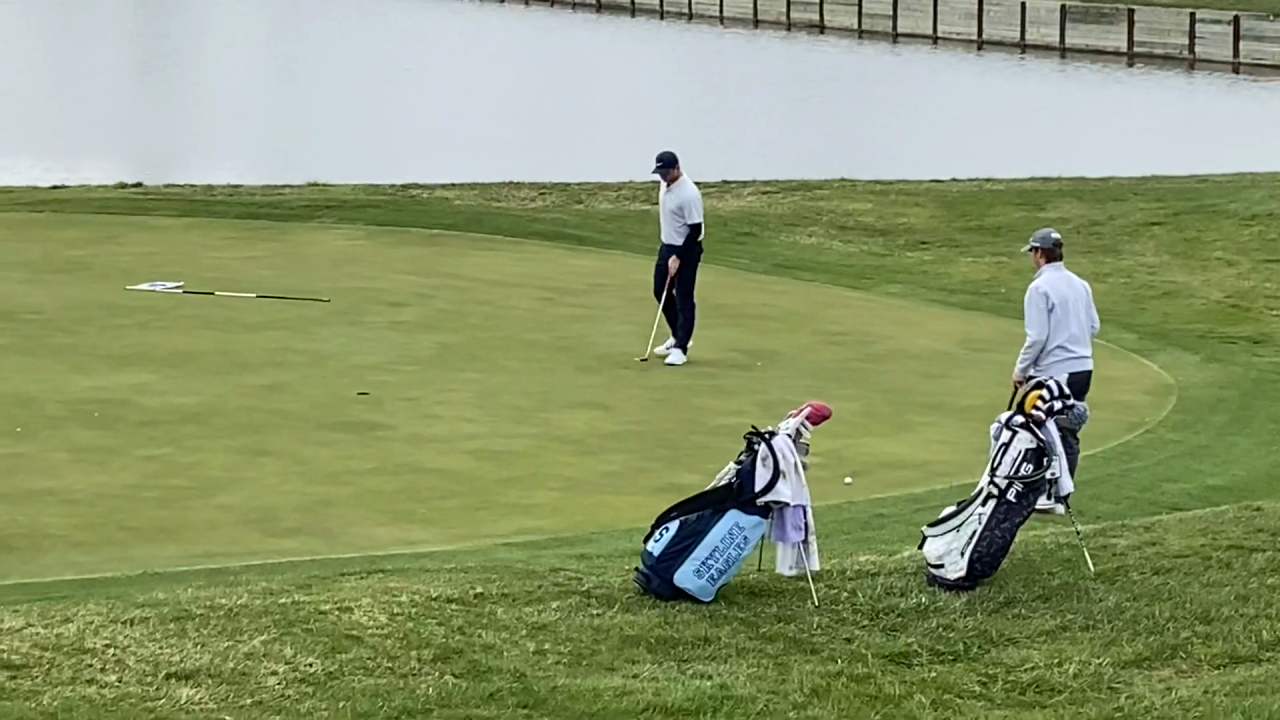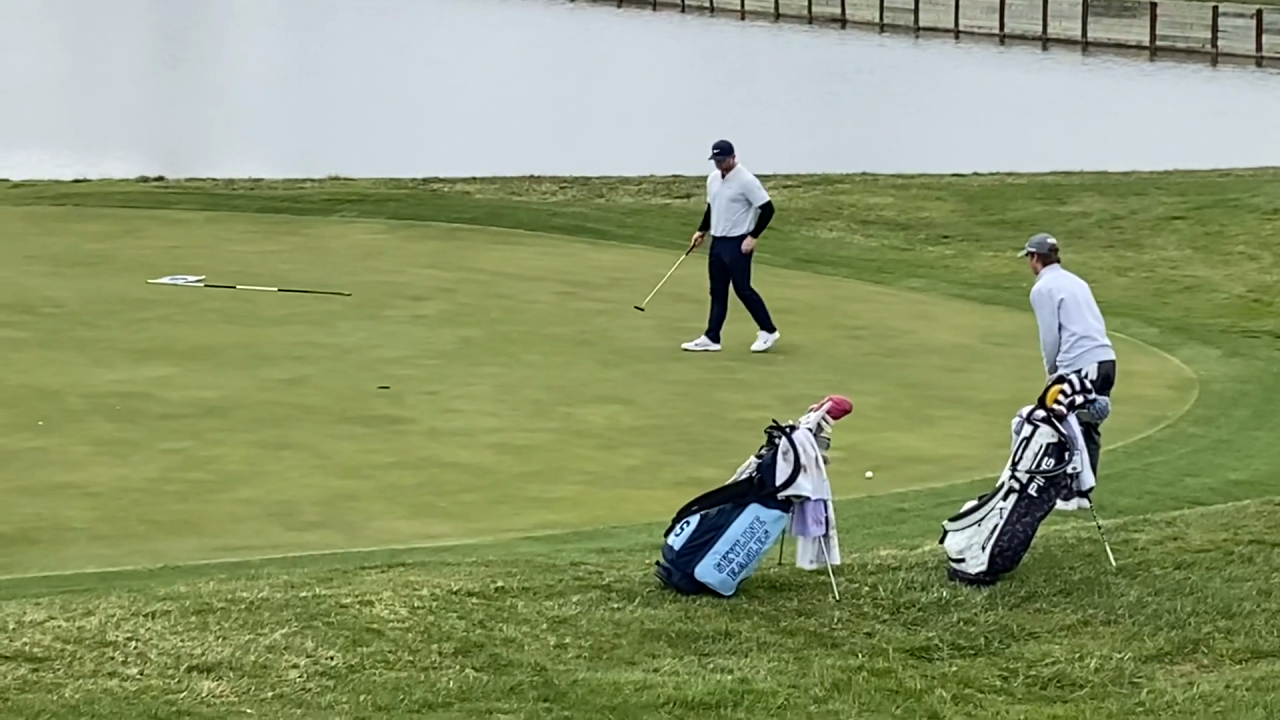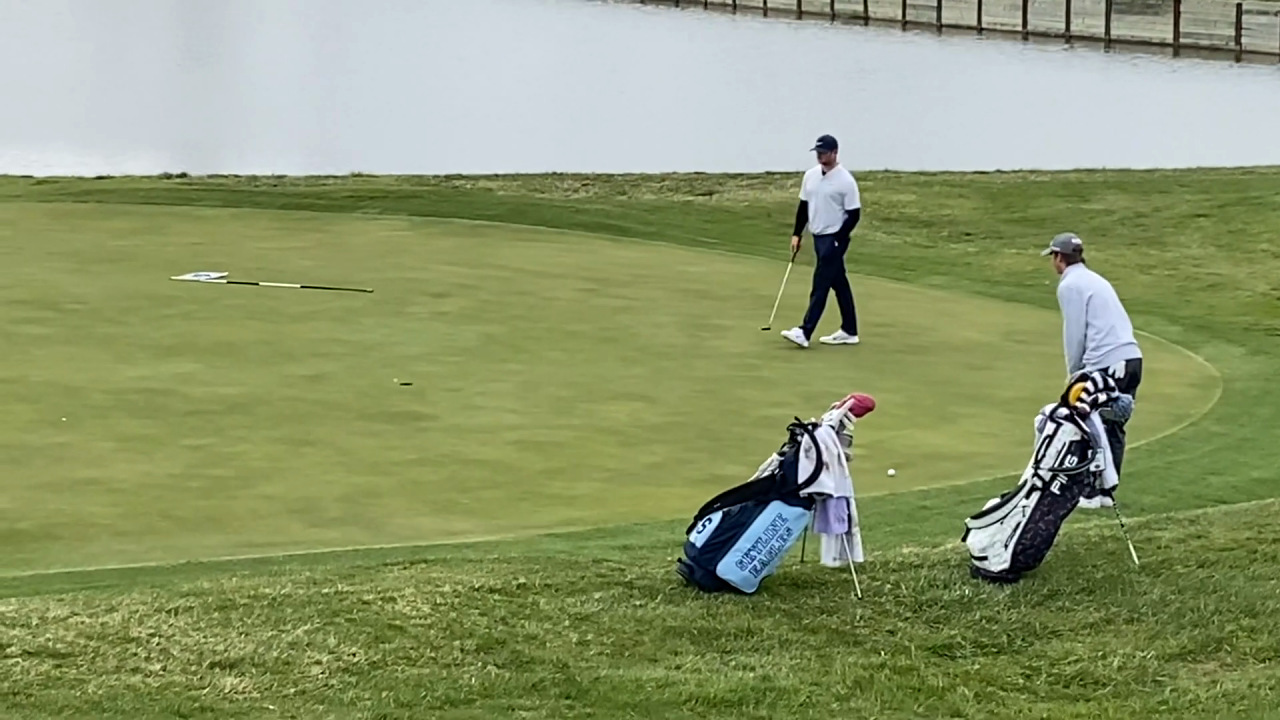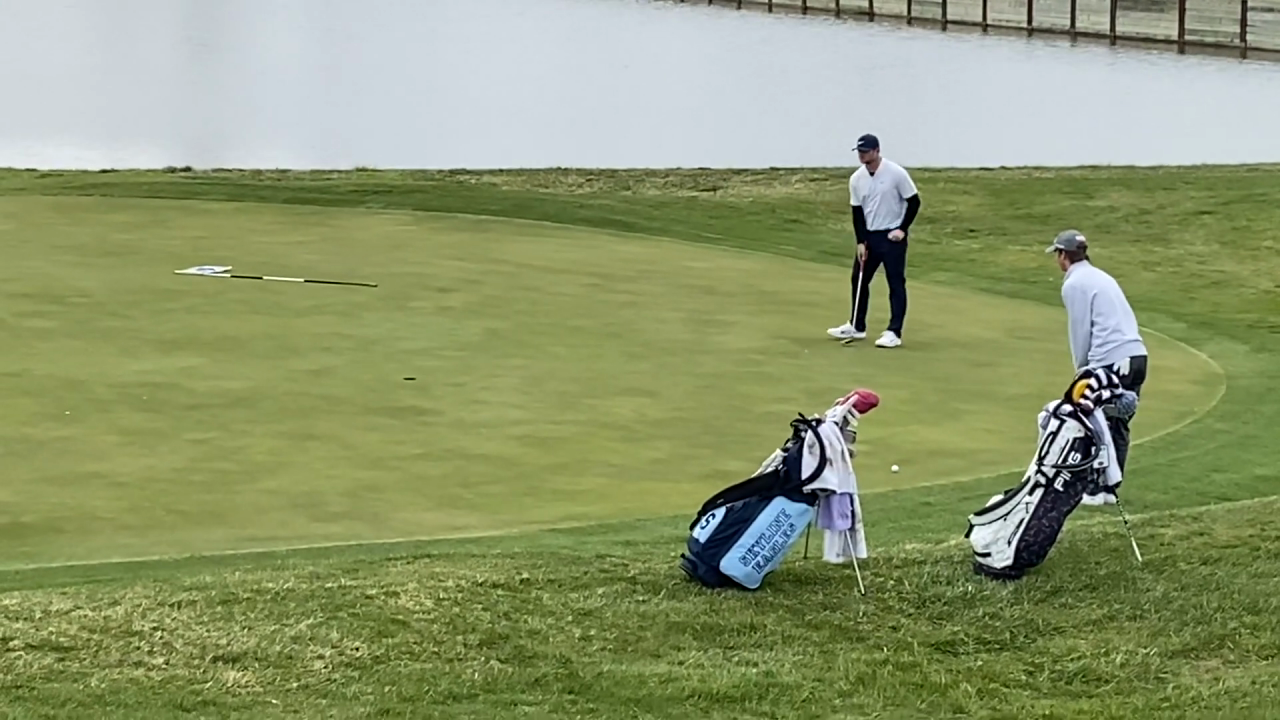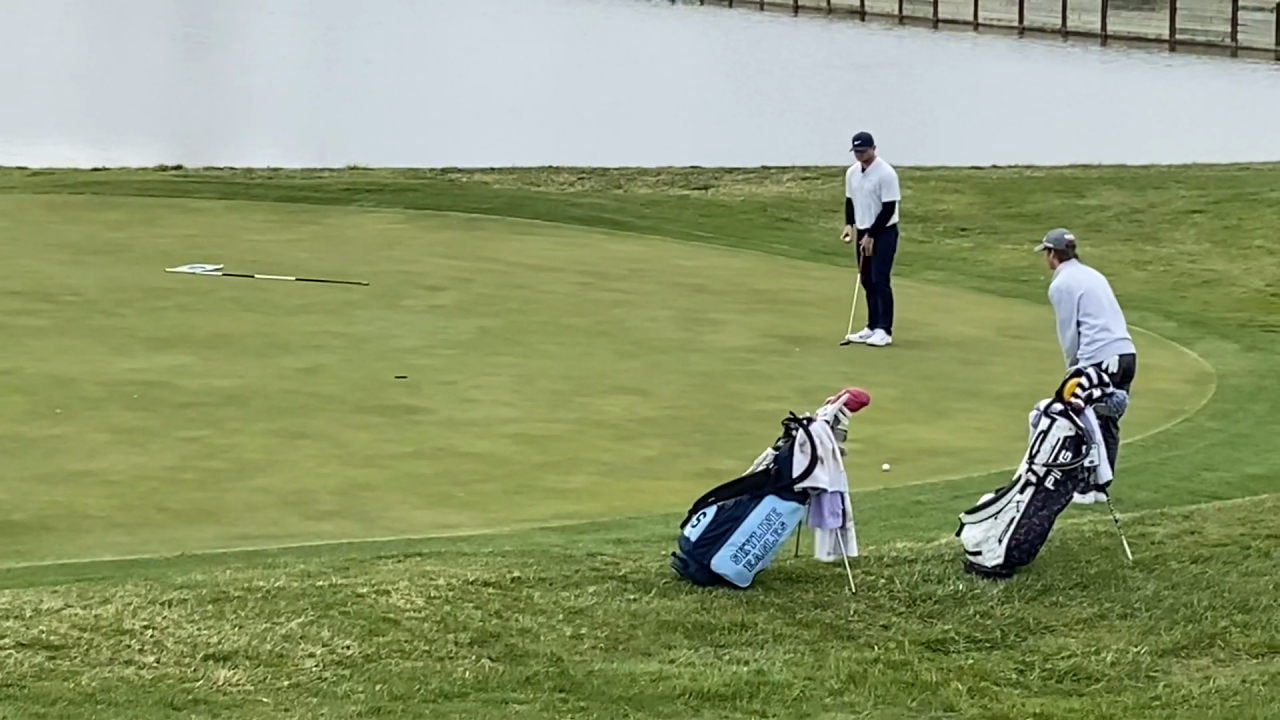
dt=1s
person 1, frame 1
left shoulder: (1040, 287)
right shoulder: (1080, 284)
left elbow: (1037, 337)
right elbow: (1093, 326)
left wrist: (1020, 369)
left hip: (1051, 373)
right hip: (1082, 370)
right knee: (1068, 434)
person 1, frame 2
left shoulder: (1042, 289)
right shoulder: (1075, 281)
left elbow: (1050, 337)
left wrist: (1051, 372)
left hip: (1078, 366)
right hip: (1105, 360)
right knee: (1089, 429)
left ankle: (1068, 495)
right ankle: (1082, 493)
person 1, frame 3
left shoulder: (1069, 285)
right shoulder: (1095, 280)
left elbow: (1074, 335)
left wrist: (1073, 373)
right wrist: (1081, 371)
left hip: (1105, 364)
right hip: (1131, 359)
right knee: (1114, 428)
left ankle: (1089, 493)
person 1, frame 4
left shoulder: (1074, 284)
right shoulder: (1100, 276)
left elbow: (1080, 333)
left wrist: (1081, 369)
right wrist: (1089, 366)
left hip: (1110, 361)
right hip: (1137, 355)
right knee: (1119, 425)
left ankle: (1094, 490)
right ankle: (1109, 488)
person 1, frame 5
left shoulder: (1061, 284)
right shoulder: (1092, 274)
left elbow: (1069, 332)
left wrist: (1072, 365)
right wrist: (1079, 363)
left hip: (1099, 359)
right hip: (1125, 353)
right knee: (1108, 424)
person 2, frame 1
left shoulder: (689, 193)
right shoulder: (665, 184)
left elbow: (696, 229)
left wrist: (678, 257)
left hip: (685, 252)
right hip: (667, 247)
left knee: (684, 300)
right knee: (661, 292)
left ankle: (680, 348)
right ankle: (678, 337)
person 2, frame 2
left shoulder: (747, 181)
right shoulder: (713, 179)
left elbow: (767, 209)
left wrist: (753, 236)
right wrist: (702, 230)
left hip: (739, 244)
right hip: (717, 242)
left knee: (742, 289)
right knee: (717, 290)
left ankle: (768, 331)
right ankle: (712, 338)
person 2, frame 3
left shoulder: (846, 181)
right shoulder: (810, 176)
left elbow: (854, 215)
right elbow: (803, 206)
left wrist: (837, 240)
right wrist: (796, 234)
left hip: (834, 240)
right hip: (819, 238)
left knee: (820, 284)
right knee: (839, 283)
left ankle: (805, 332)
right ankle: (849, 331)
person 2, frame 4
left shoulder: (896, 173)
right shoulder: (856, 178)
left elbow: (914, 202)
right elbow: (857, 212)
left wrist: (903, 229)
right wrist: (860, 242)
left hip: (892, 236)
right hip: (870, 236)
left knee: (895, 284)
right knee: (859, 280)
left ankle: (894, 332)
right ankle: (856, 326)
person 2, frame 5
left shoulder: (886, 173)
right shoulder: (852, 172)
left elbow: (889, 209)
left wrist: (871, 235)
right wrist: (849, 225)
left hip: (883, 234)
right hip: (863, 234)
left knee: (880, 282)
right knee: (868, 282)
left ankle: (885, 330)
right ankle: (873, 326)
